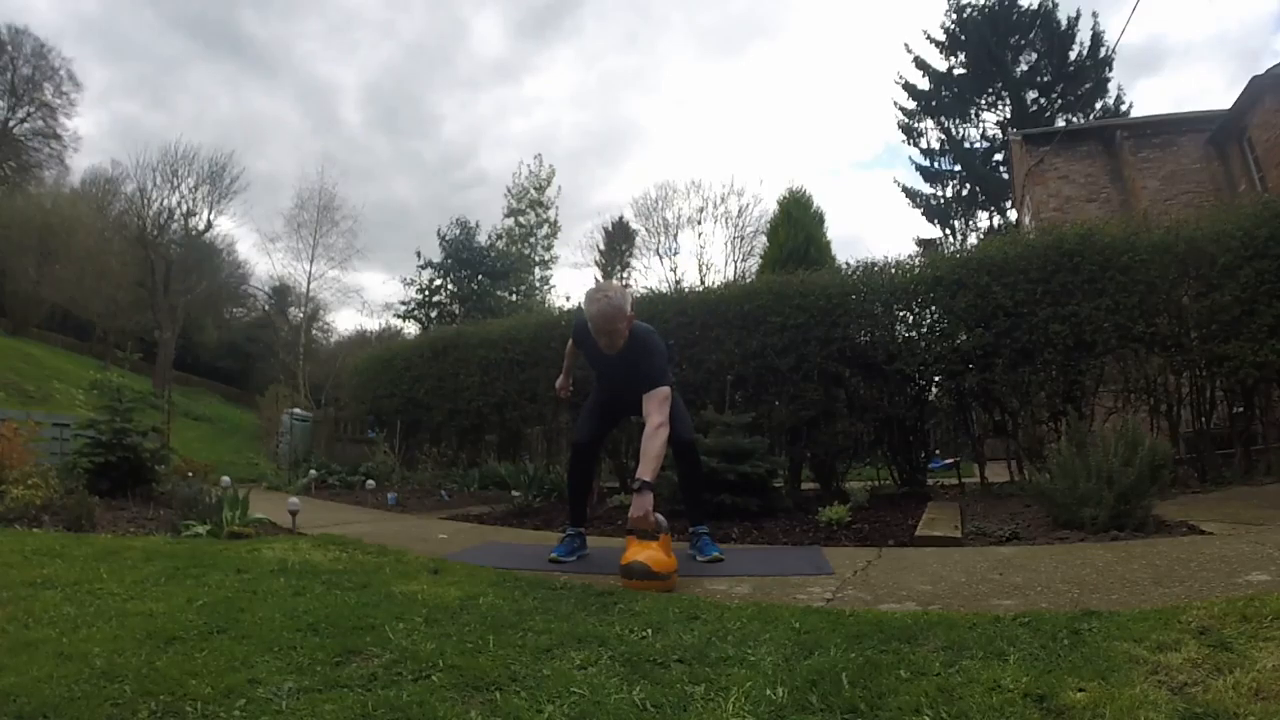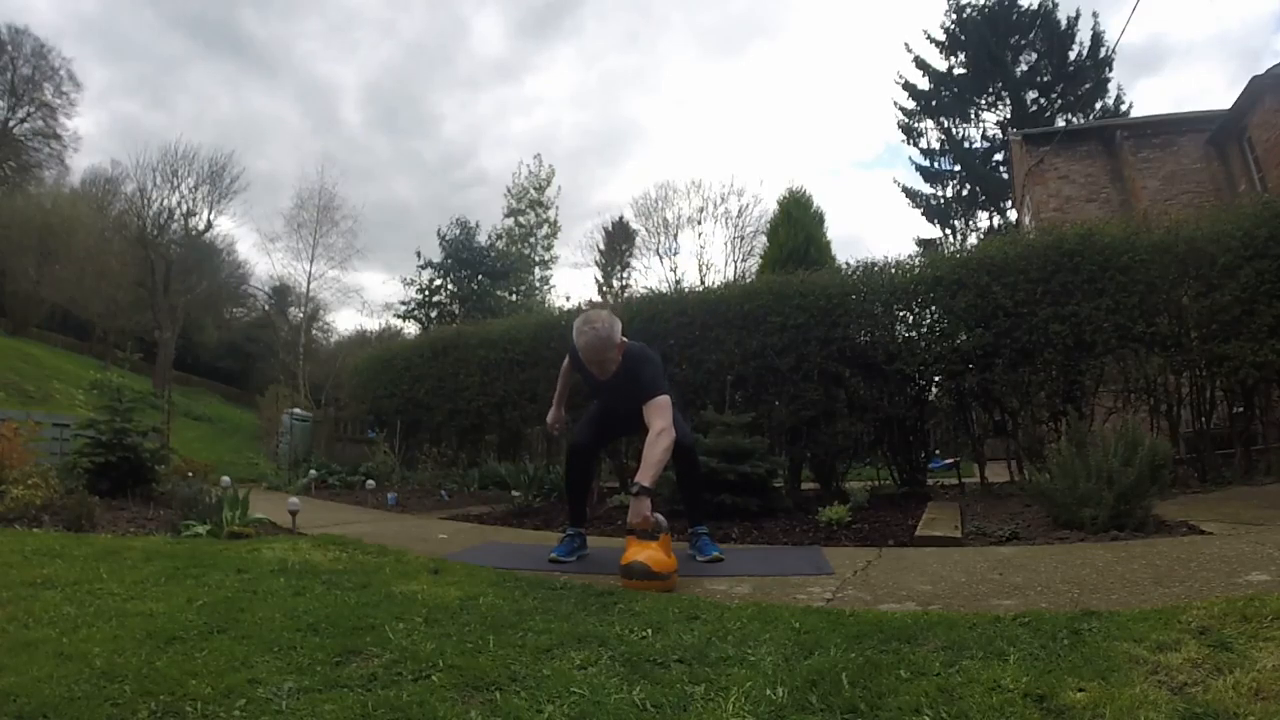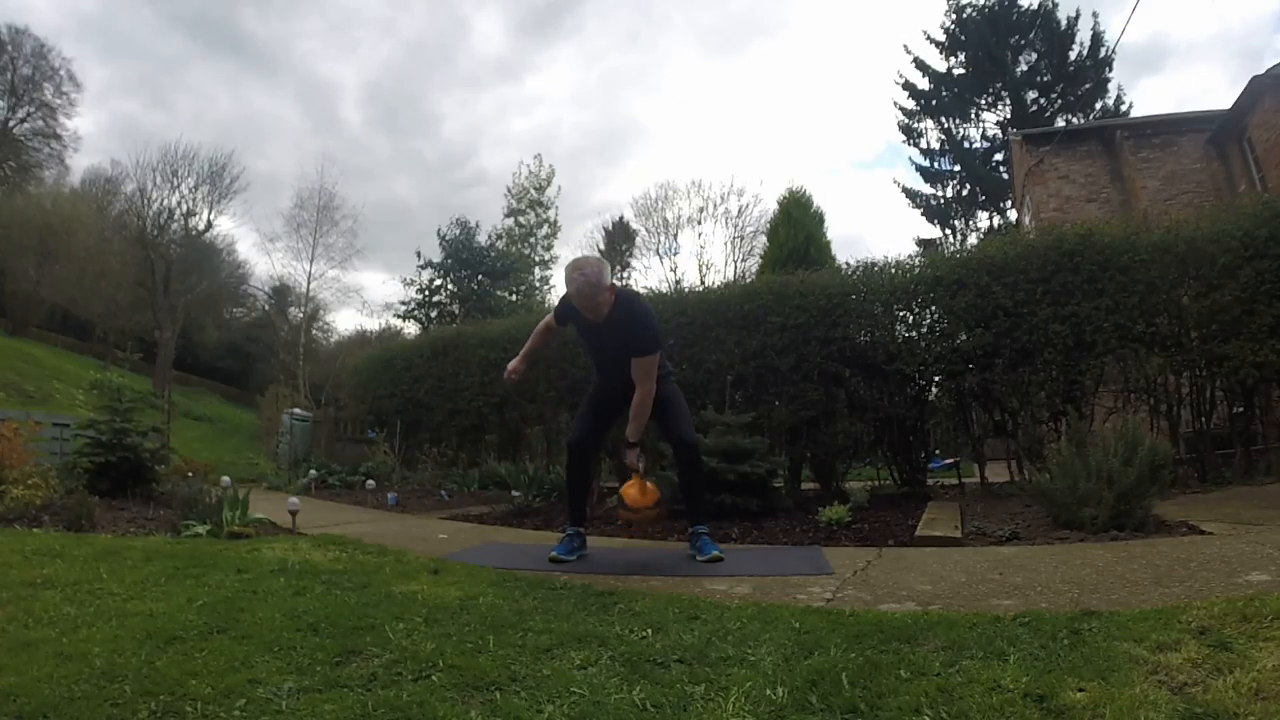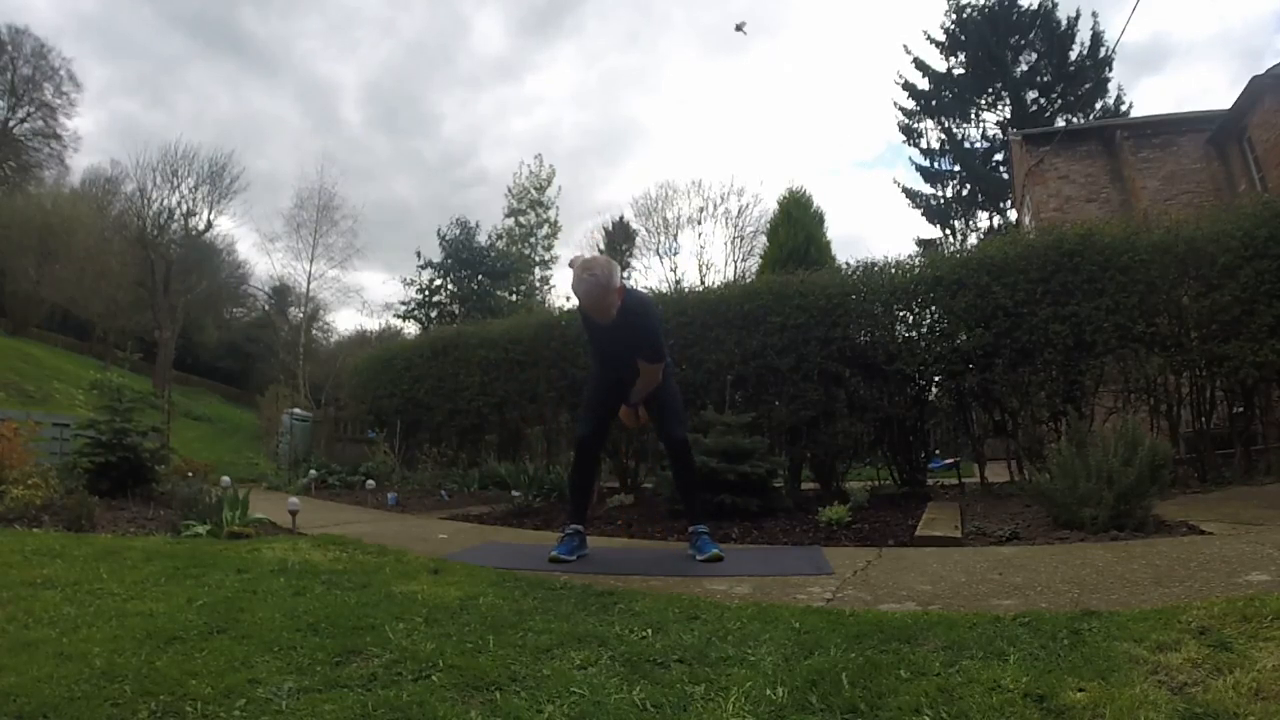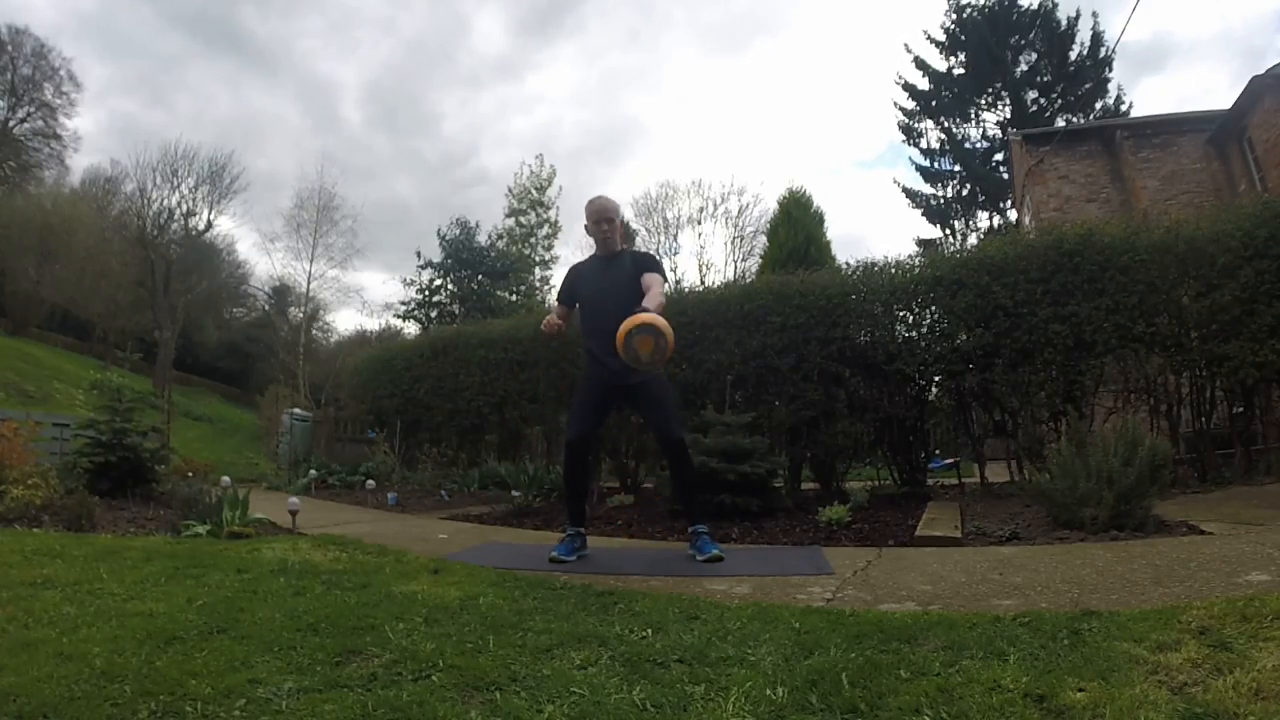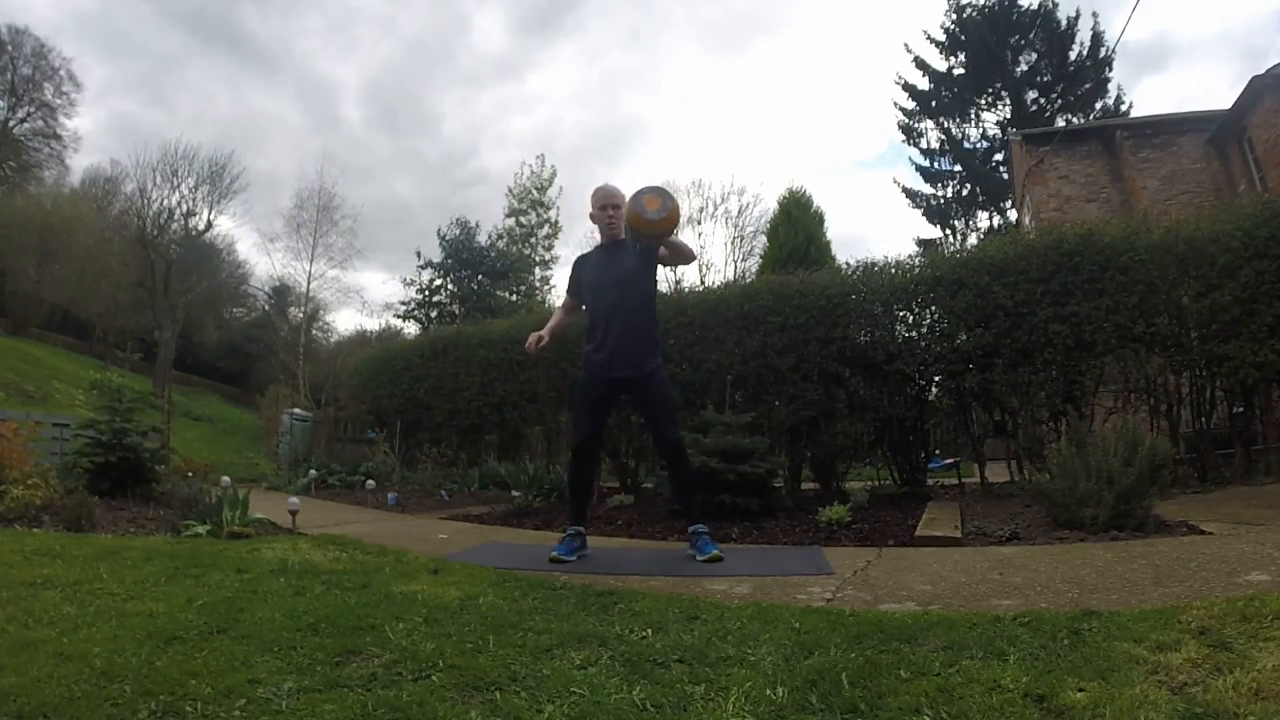
dt=0.5s
person 1, frame 1
left shoulder: (649, 345)
right shoulder: (583, 329)
left elbow: (657, 423)
left wrist: (643, 488)
right wrist: (565, 376)
left hip: (654, 392)
right hip: (608, 393)
left knee: (685, 443)
right knee: (582, 445)
left ankle: (699, 533)
right ankle: (575, 534)
person 1, frame 2
left shoulder: (644, 362)
right shoulder: (581, 352)
left elbow: (663, 430)
left wrist: (641, 491)
right wrist: (557, 407)
left hip: (650, 406)
right hip: (608, 410)
left knee: (683, 446)
right knee: (578, 447)
left ankle: (699, 533)
right ankle: (575, 534)
person 1, frame 3
left shoulder: (637, 313)
right shoulder: (576, 301)
left elbow: (646, 385)
right elbow: (549, 324)
left wrist: (632, 444)
right wrist: (522, 359)
left hip: (652, 380)
right hip: (608, 383)
left knee: (686, 442)
right knee: (578, 443)
left ankle: (698, 532)
right ankle: (575, 533)
person 1, frame 4
left shoulder: (644, 317)
right shoulder: (588, 287)
left elbow: (651, 376)
right elbow: (587, 263)
left wrist: (631, 403)
right wrist: (578, 264)
left hip: (650, 380)
right hip: (607, 377)
left knee: (677, 442)
right knee: (585, 442)
left ankle: (698, 532)
right ankle: (574, 533)
person 1, frame 5
left shoulder: (641, 260)
right shoulder: (578, 272)
left elbow: (656, 290)
right elbow: (560, 313)
left wrist: (648, 310)
right wrist: (552, 323)
left hip: (642, 373)
right hip: (597, 375)
left knee: (674, 443)
right knee: (575, 444)
left ankle: (697, 531)
right ankle: (575, 533)
person 1, frame 6
left shoulder: (643, 248)
right shoulder: (584, 263)
left elbow: (687, 257)
right elbow: (569, 306)
left wrist: (664, 236)
right wrist: (546, 331)
left hip: (644, 366)
right hip: (598, 369)
left knee: (671, 444)
right knee: (583, 447)
left ankle: (697, 531)
right ankle: (576, 533)
